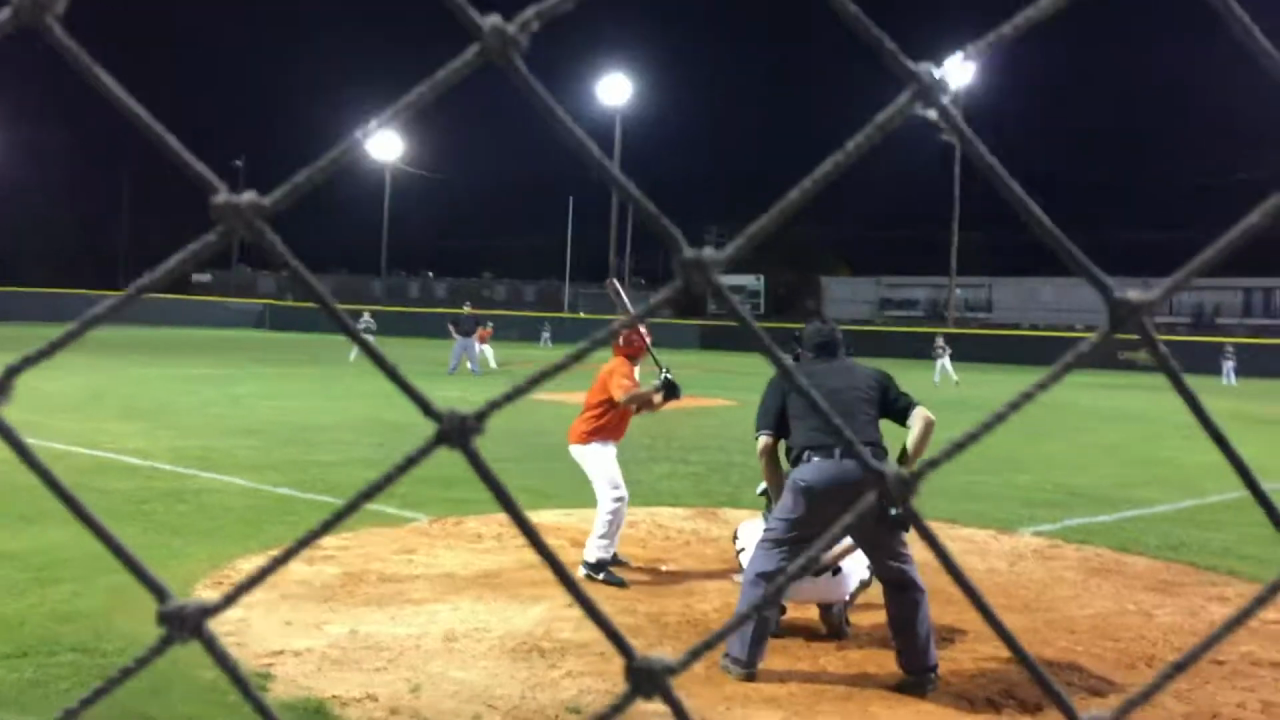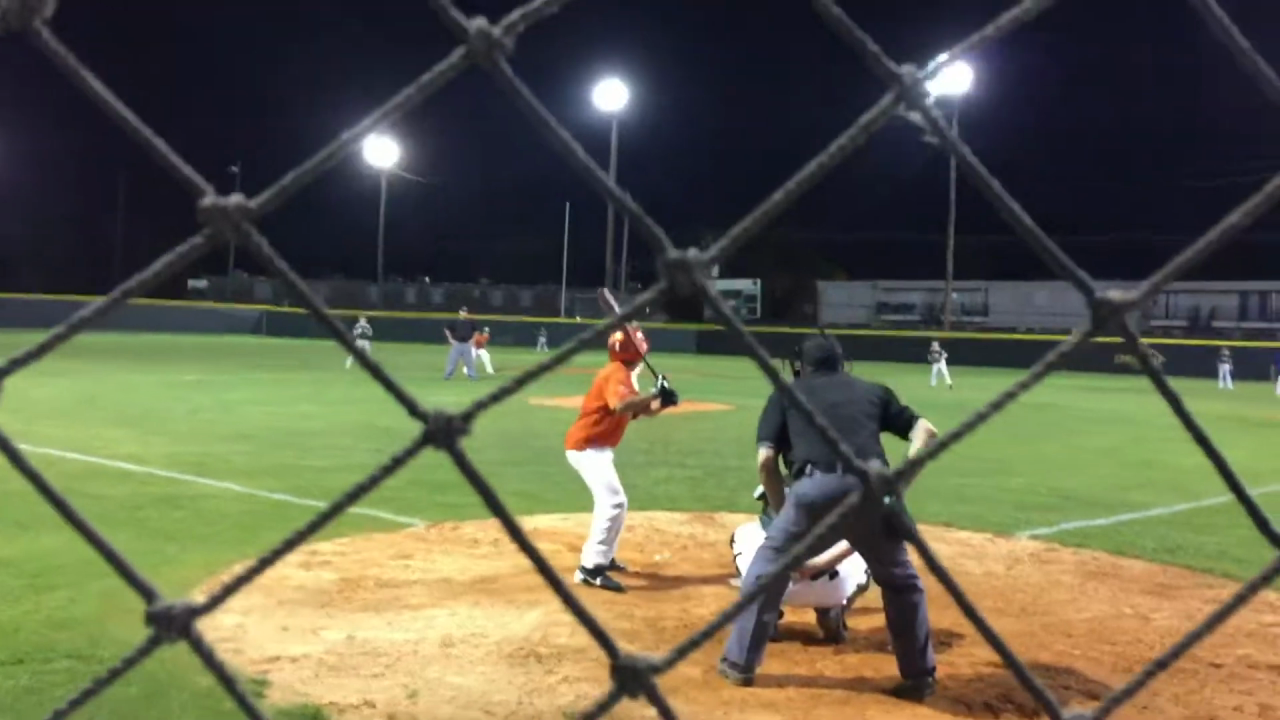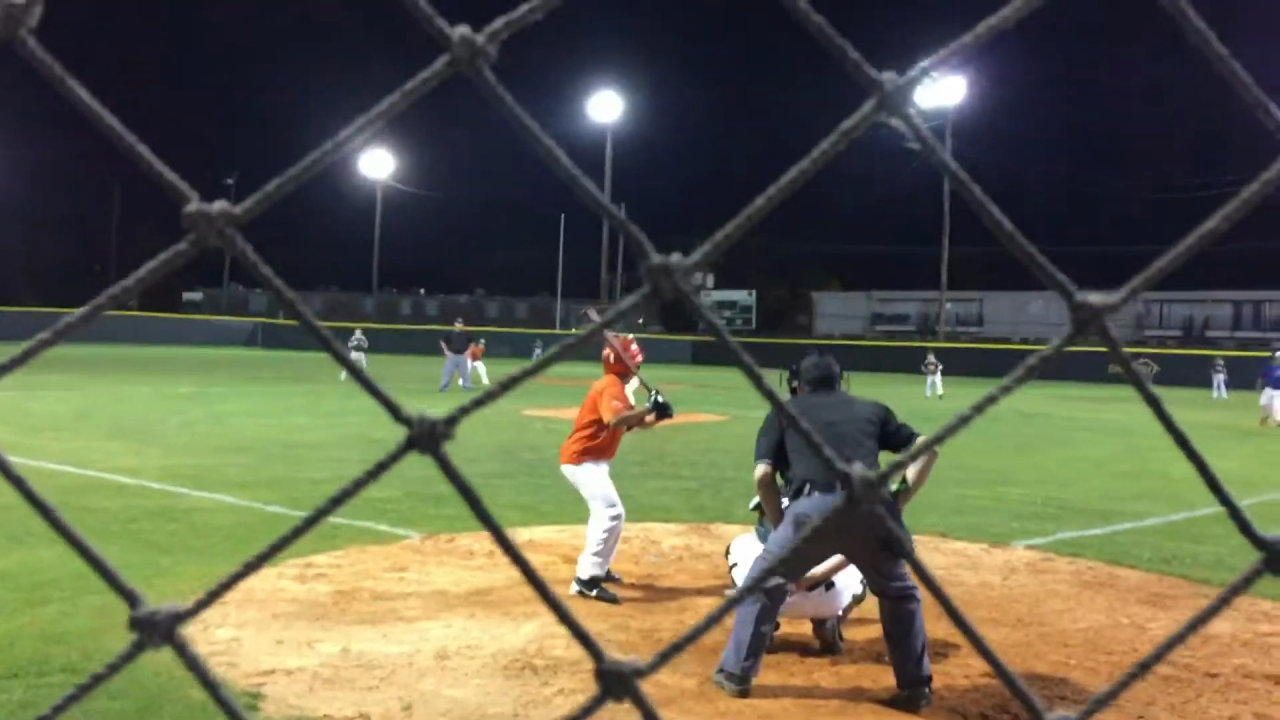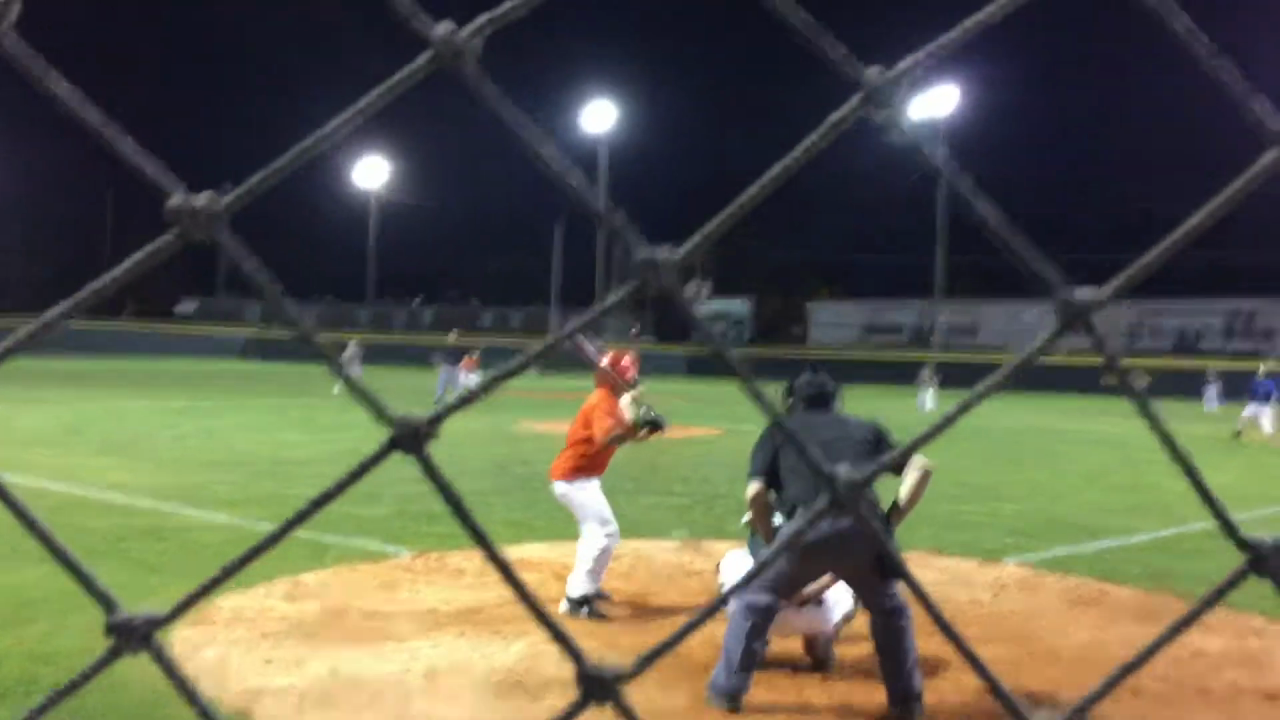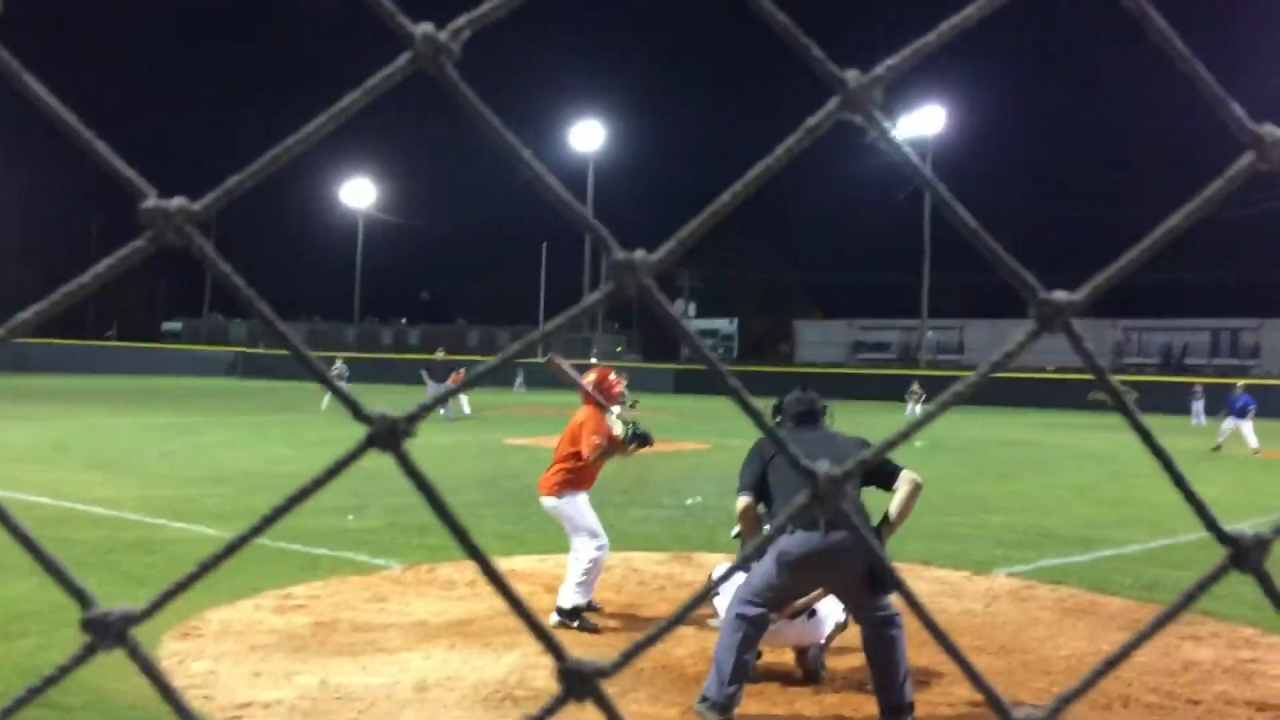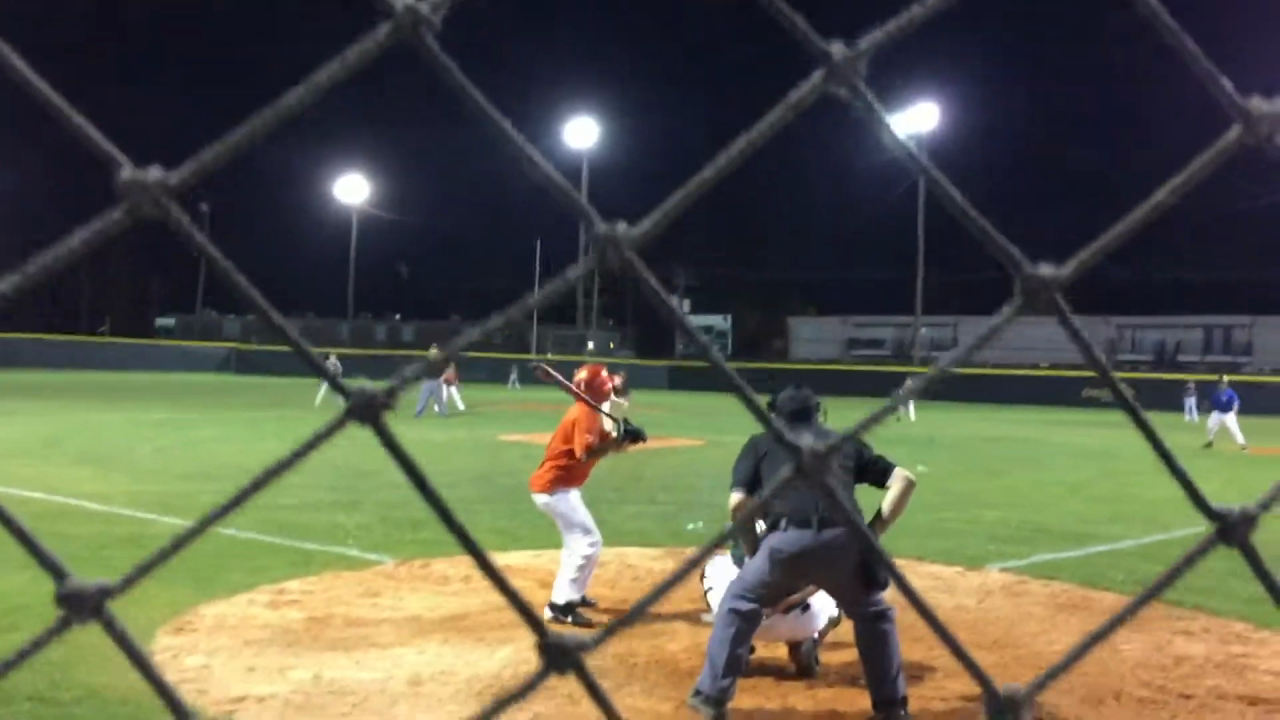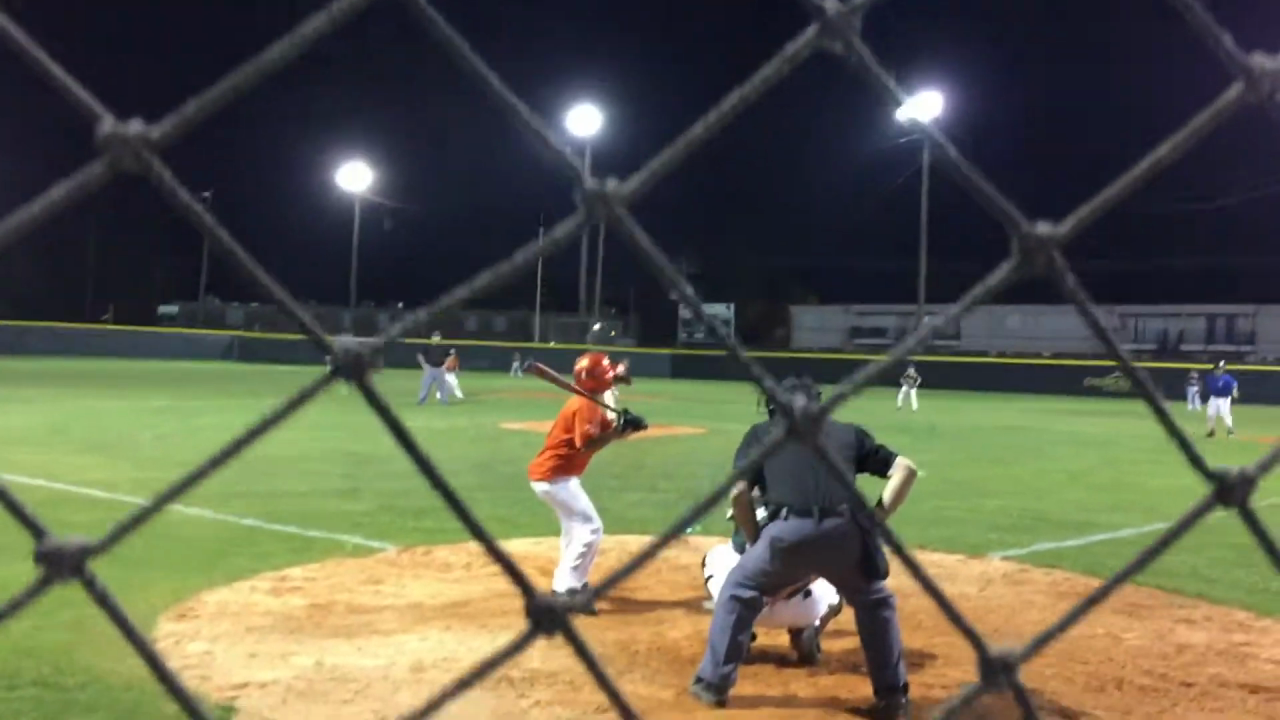
dt=0.1s
person 1, frame 1
left shoulder: (786, 378)
right shoulder: (873, 376)
left elbow: (765, 445)
right elbow: (924, 419)
left wrist: (781, 496)
right wrist: (901, 471)
left hip: (814, 473)
right hip: (869, 476)
left knee: (768, 563)
right knee: (899, 571)
left ankle: (742, 657)
right ankle: (921, 671)
person 1, frame 2
left shoulder: (786, 392)
right shoulder: (873, 390)
left elbow: (766, 458)
right elbow: (926, 431)
left wrist: (780, 507)
left hip: (815, 487)
left knee: (768, 569)
right knee: (900, 577)
left ankle: (739, 662)
right ankle: (919, 675)
person 1, frame 3
left shoulder: (785, 411)
right shoulder: (871, 409)
left elbow: (763, 475)
right elbow: (926, 450)
left wrist: (779, 524)
right wrist: (898, 501)
left hip: (814, 507)
right hip: (869, 509)
left knee: (765, 581)
right knee: (898, 590)
left ankle: (737, 673)
right ankle: (915, 688)
person 1, frame 4
left shoulder: (779, 430)
right shoulder: (864, 428)
left elbow: (755, 493)
right elbow: (920, 467)
left wrist: (772, 543)
right wrist: (891, 519)
left hip: (807, 528)
right hip: (861, 528)
left knee: (755, 596)
right knee: (889, 608)
left ankle: (727, 690)
person 1, frame 5
left shoulder: (767, 446)
right shoulder: (853, 444)
left elbow: (744, 507)
right elbow: (911, 482)
left wrist: (762, 555)
right wrist: (881, 534)
left hip: (796, 544)
right hip: (851, 544)
left knee: (746, 608)
right knee: (881, 618)
person 1, frame 6
left shoulder: (761, 443)
right shoulder: (848, 442)
left elbow: (737, 503)
right elbow: (904, 479)
left wrist: (754, 550)
right wrist: (873, 531)
left hip: (788, 541)
right hip: (844, 542)
left knee: (738, 603)
right knee: (873, 614)
person 1, frame 7
left shoulder: (762, 432)
right shoulder: (848, 432)
left elbow: (738, 492)
right elbow: (905, 468)
left wrist: (755, 539)
right wrist: (875, 520)
left hip: (789, 531)
right hip: (845, 532)
left knee: (739, 591)
right knee: (875, 601)
left ankle: (713, 683)
person 2, frame 1
left shoulder: (624, 370)
right shoulder: (620, 368)
left elbow: (646, 406)
right elbow: (626, 399)
left wrist: (665, 395)
right wrist: (658, 386)
left hip: (599, 442)
right hip: (590, 442)
left knee: (613, 495)
right knee: (615, 497)
left ankle: (604, 552)
right ankle: (593, 563)
person 2, frame 2
left shoulder: (621, 374)
right shoulder: (616, 373)
left elbow: (644, 410)
right elbow: (621, 406)
left wrist: (663, 401)
right wrist: (655, 393)
left hip: (595, 447)
right hip: (587, 448)
left knee: (609, 500)
right knee: (614, 502)
left ankle: (601, 555)
right ankle: (590, 567)
person 2, frame 3
left shoulder: (615, 387)
right shoulder: (611, 386)
left elbow: (638, 422)
right elbow: (615, 421)
left wrist: (657, 415)
right wrist: (647, 407)
left hip: (589, 459)
right hip: (582, 461)
left knee: (604, 512)
right knee: (612, 514)
left ankle: (596, 567)
right ankle: (586, 579)
person 2, frame 4
left shoulder: (609, 401)
right shoulder: (603, 401)
left elbow: (629, 436)
right elbow: (606, 439)
left wrist: (649, 428)
right wrist: (638, 423)
left hip: (579, 475)
right hip: (574, 478)
left knee: (595, 529)
right knee: (606, 532)
left ankle: (586, 585)
right ankle: (577, 597)
person 2, frame 5
left shoulder: (598, 418)
right shoulder: (591, 418)
left elbow: (618, 449)
right elbow: (594, 456)
left wrist: (636, 441)
right wrist: (627, 439)
left hip: (564, 489)
right hip: (562, 491)
left knee: (585, 542)
right knee: (596, 545)
left ankle: (577, 596)
right ankle: (567, 610)
person 2, frame 6
left shoulder: (589, 415)
right shoulder: (583, 416)
left elbow: (610, 445)
right elbow: (586, 455)
left wrist: (629, 437)
right wrist: (619, 437)
left hip: (555, 486)
right hip: (554, 488)
left knee: (577, 538)
right knee: (589, 542)
left ankle: (571, 592)
right ankle: (560, 605)
person 2, frame 7
left shoulder: (590, 406)
right shoulder: (584, 407)
left elbow: (611, 432)
right elbow: (587, 447)
left wrist: (630, 425)
right wrist: (618, 429)
left hip: (550, 473)
right hip: (553, 476)
left knee: (576, 524)
right knee: (590, 529)
left ankle: (574, 579)
right ankle: (564, 592)
